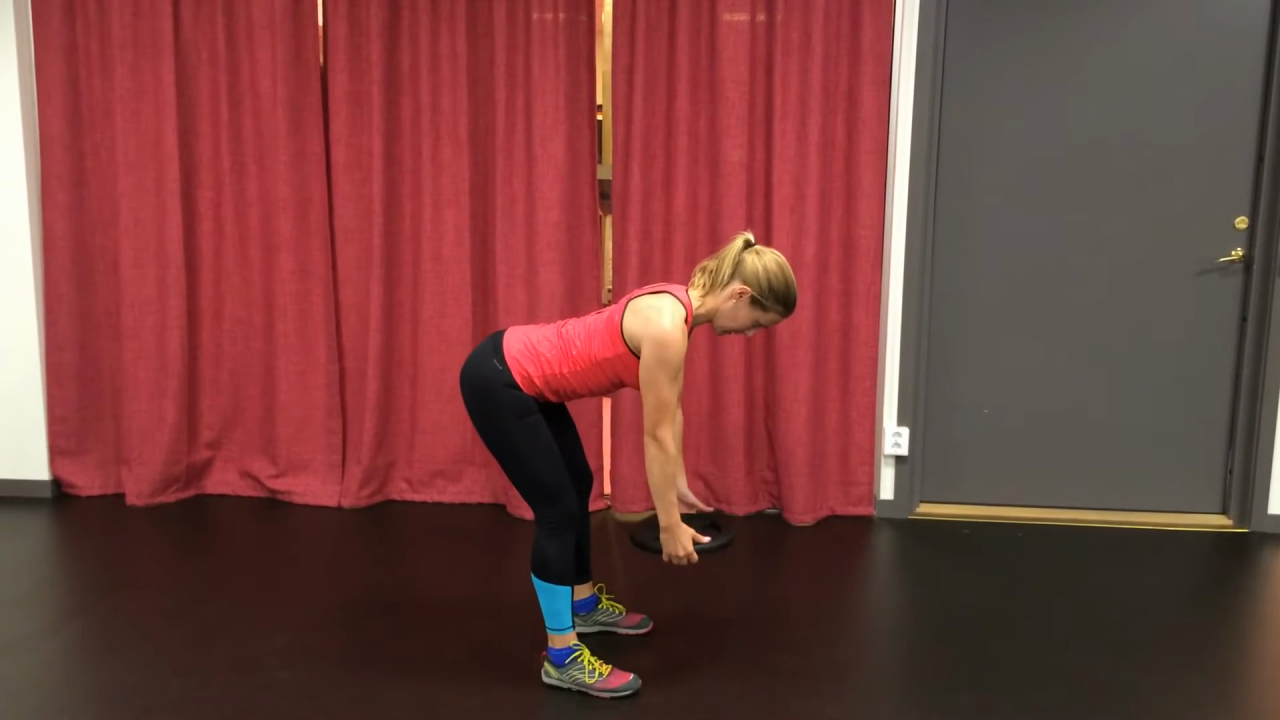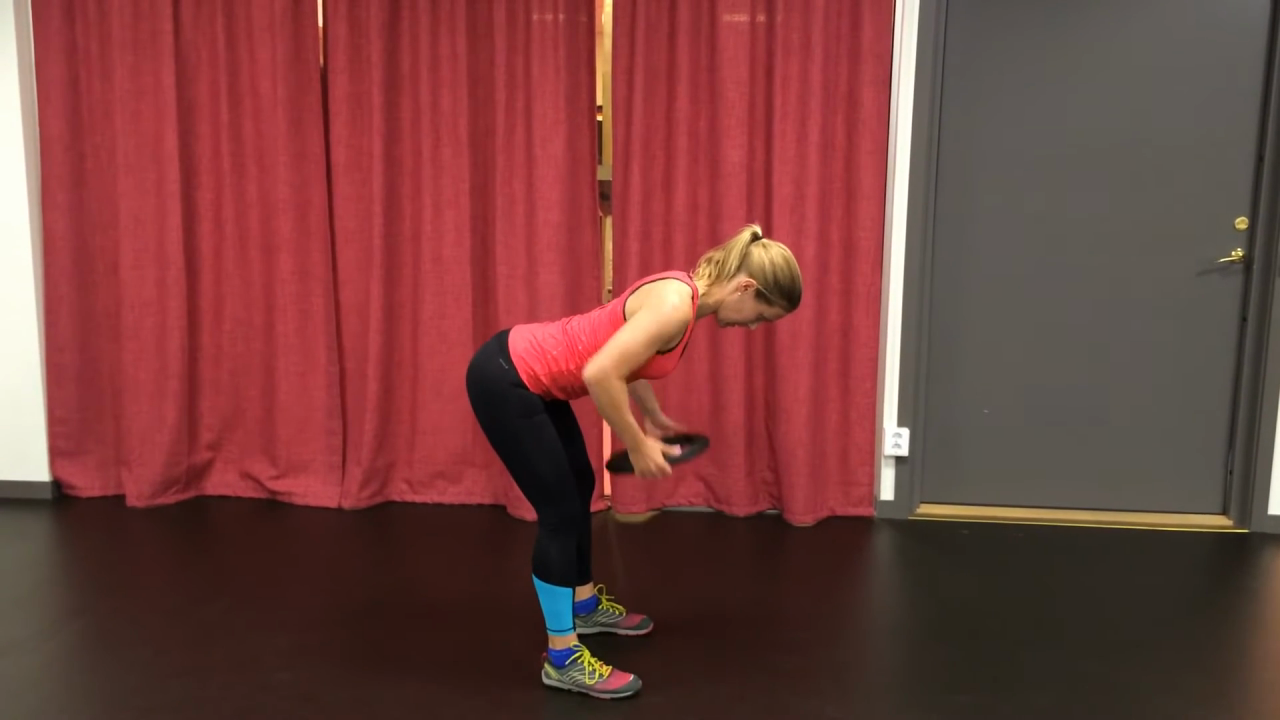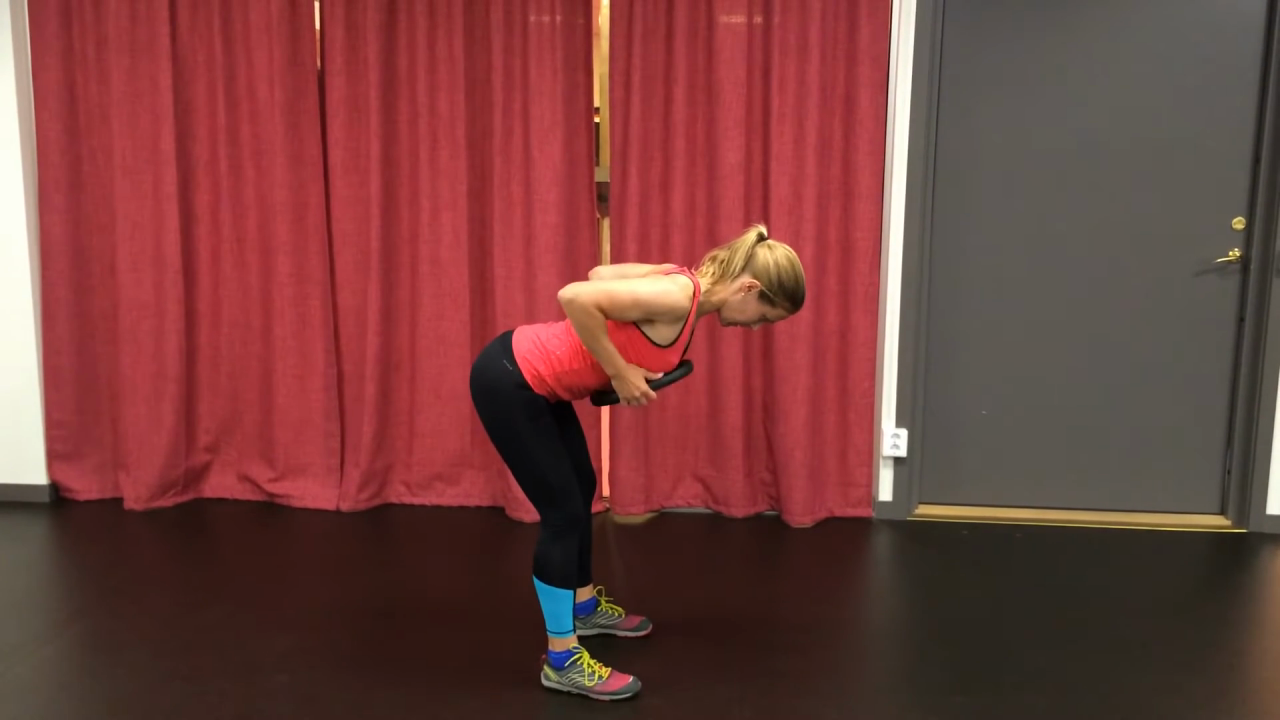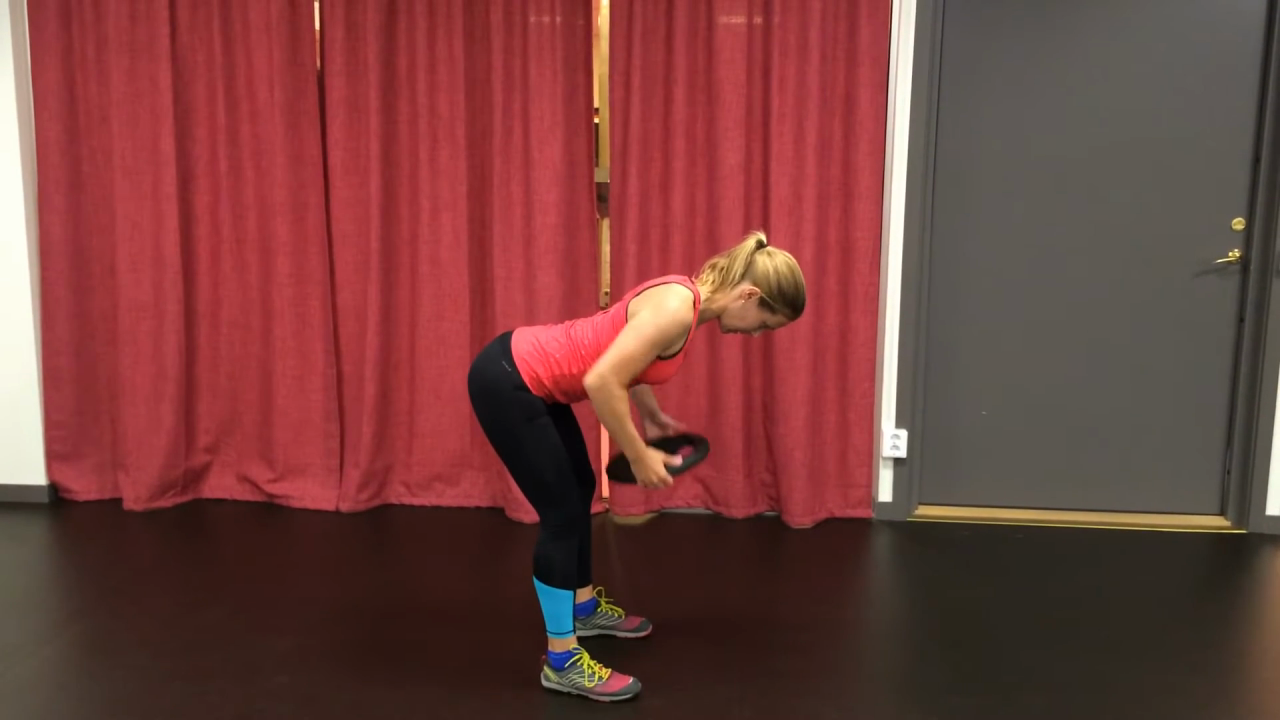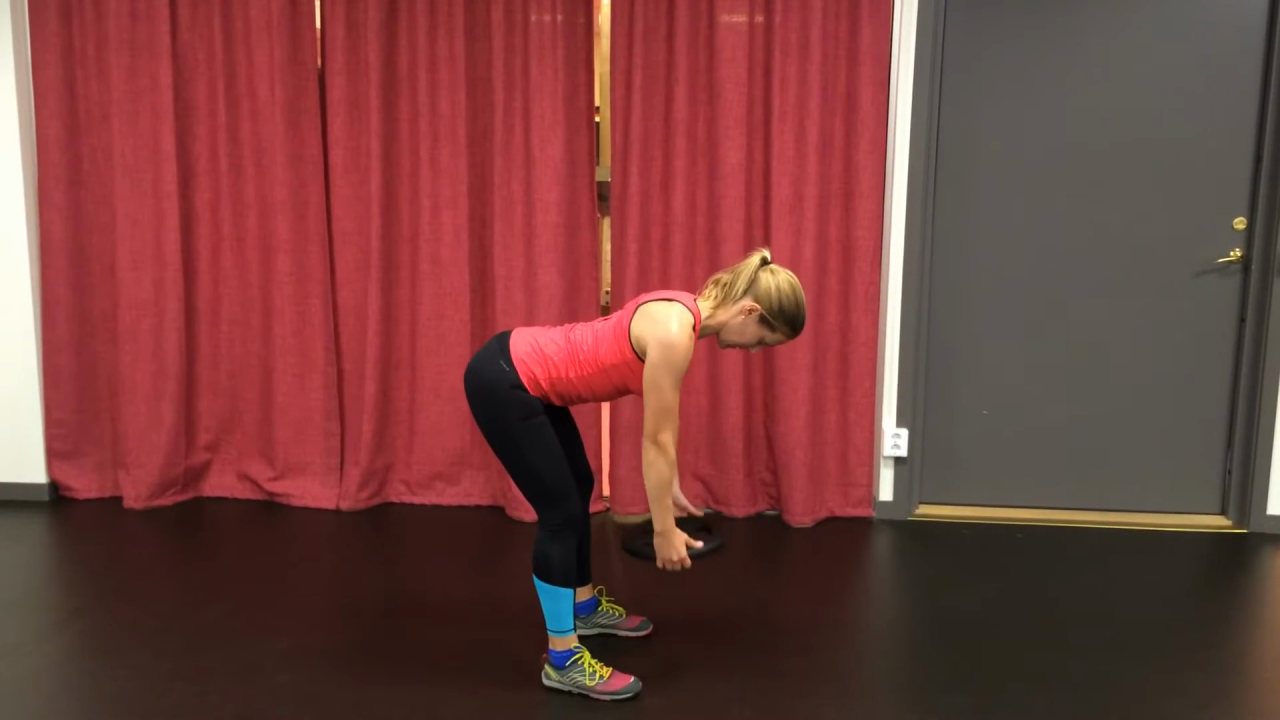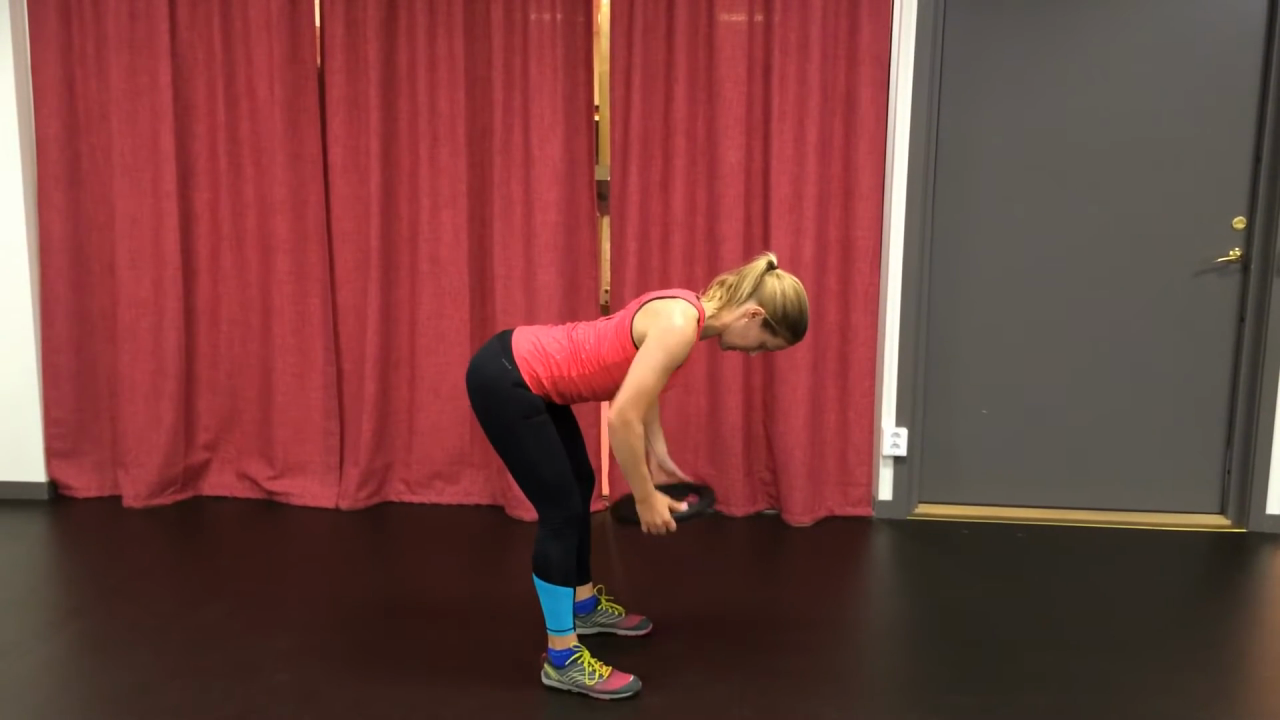
dt=0.3s
person 1, frame 1
left shoulder: (679, 307)
right shoulder: (668, 326)
left elbow: (668, 414)
right elbow: (657, 434)
left wrist: (679, 487)
right wrist: (671, 525)
left hip: (523, 372)
right hip: (498, 379)
left knee: (577, 486)
right knee: (558, 510)
left ankle: (585, 604)
right ankle: (562, 658)
person 1, frame 2
left shoulder: (684, 295)
right shoulder: (675, 305)
right elbow: (599, 375)
left wrist: (653, 417)
right wrist: (638, 445)
left hip: (528, 372)
right hip: (505, 379)
left knee: (579, 488)
right knee: (560, 511)
left ankle: (585, 605)
right ankle: (562, 659)
person 1, frame 3
left shoulder: (684, 284)
right shoulder: (676, 297)
left elbow: (598, 275)
right elbow: (575, 296)
left wrist: (628, 364)
right wrist: (622, 373)
left hip: (532, 373)
right hip: (509, 380)
left knee: (581, 488)
right knee: (563, 511)
left ankle: (585, 607)
right ankle: (562, 660)
person 1, frame 4
left shoulder: (685, 296)
right shoulder: (676, 309)
right elbow: (599, 383)
left wrist: (652, 415)
right wrist: (640, 456)
left hip: (529, 374)
right hip: (506, 380)
left knee: (580, 489)
right knee: (562, 513)
left ankle: (584, 607)
right ankle: (562, 661)
person 1, frame 5
left shoulder: (684, 314)
right shoulder: (674, 332)
left elbow: (661, 428)
right elbow: (657, 439)
left wrist: (671, 490)
right wrist: (664, 529)
left hip: (524, 372)
right hip: (502, 380)
left knee: (578, 487)
right knee: (561, 512)
left ankle: (585, 607)
right ankle: (563, 660)
person 1, frame 6
left shoulder: (688, 312)
right shoulder: (678, 325)
left elbow: (645, 397)
right elbow: (622, 419)
left wrist: (659, 458)
right wrist: (645, 499)
left hip: (526, 371)
right hip: (504, 378)
left knee: (579, 485)
right knee: (561, 509)
left ankle: (584, 605)
right ankle: (562, 659)
